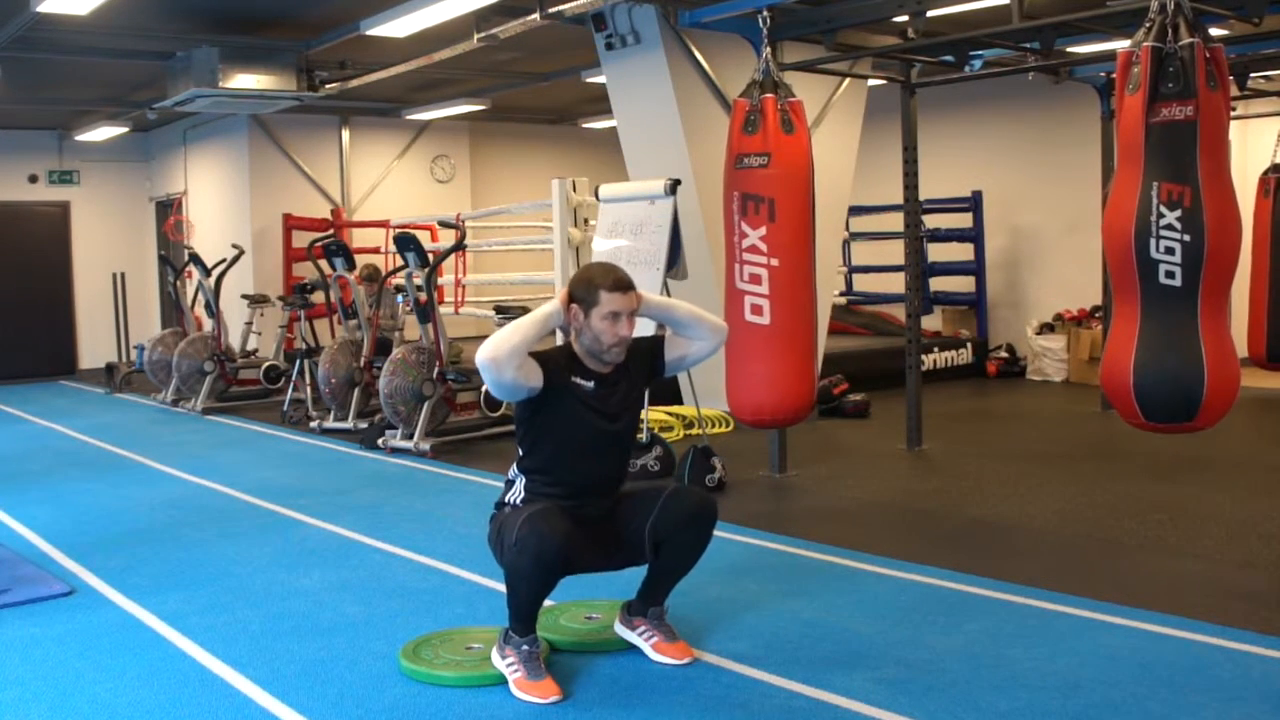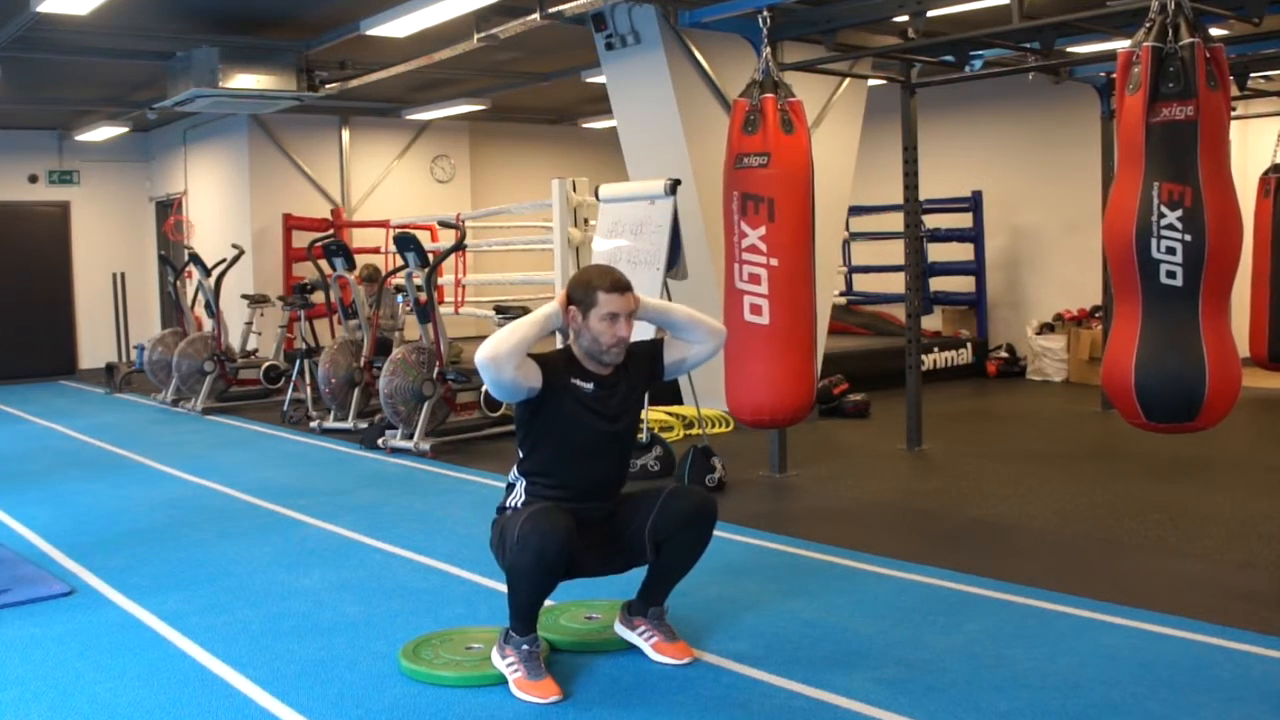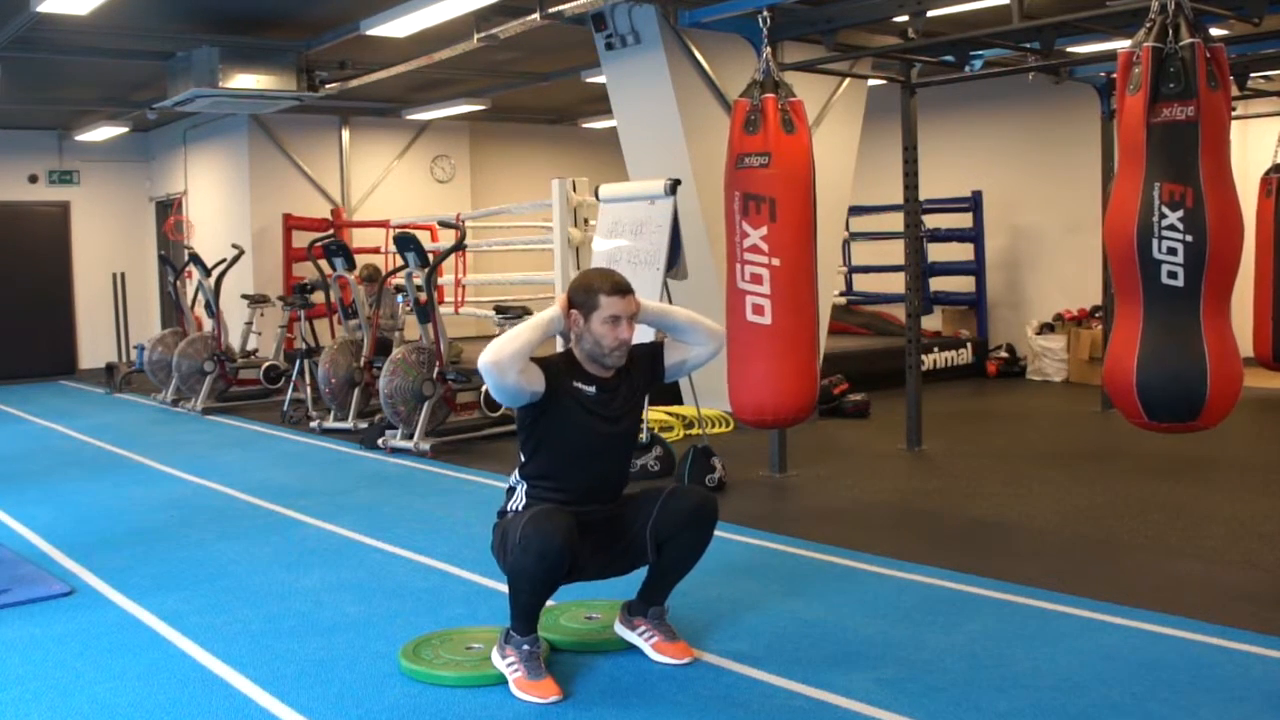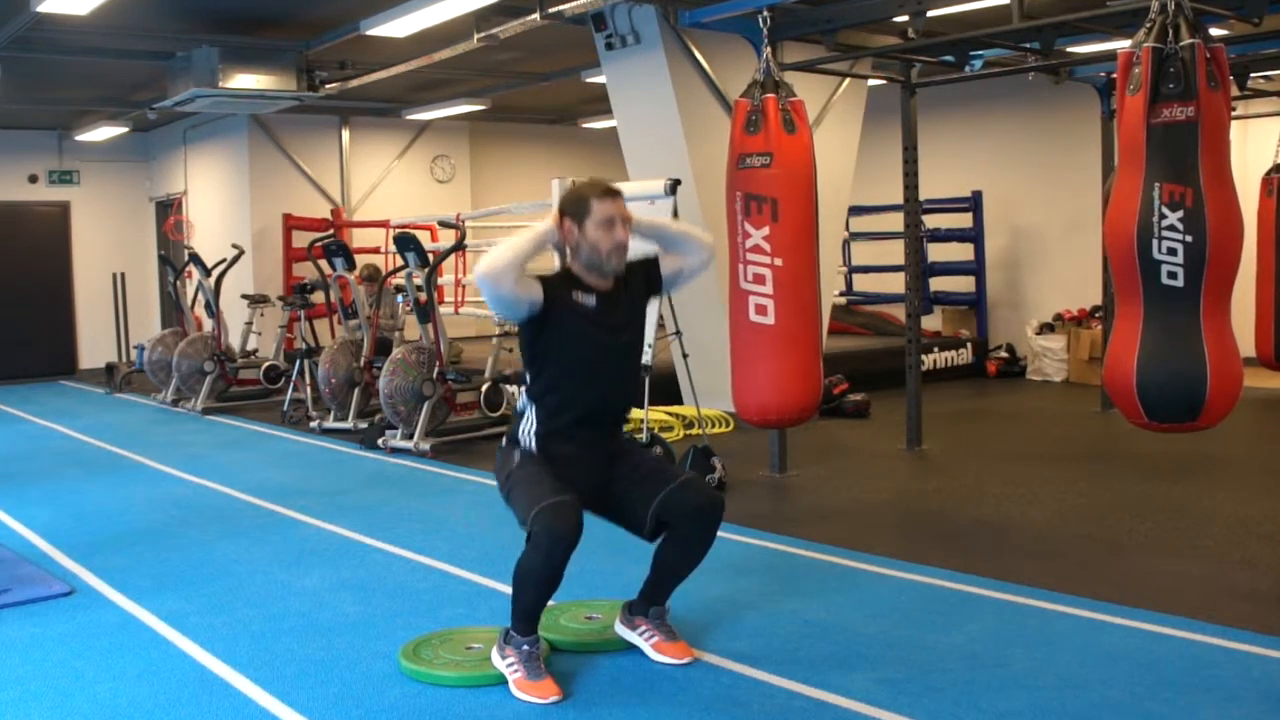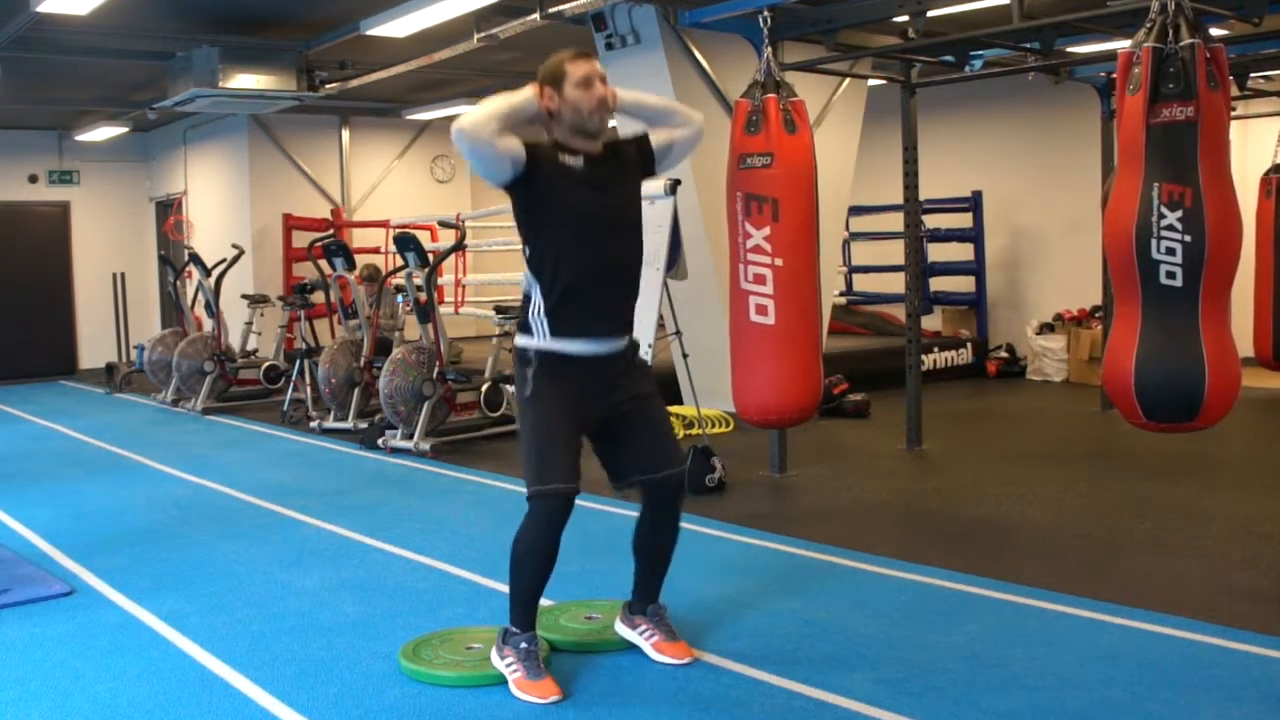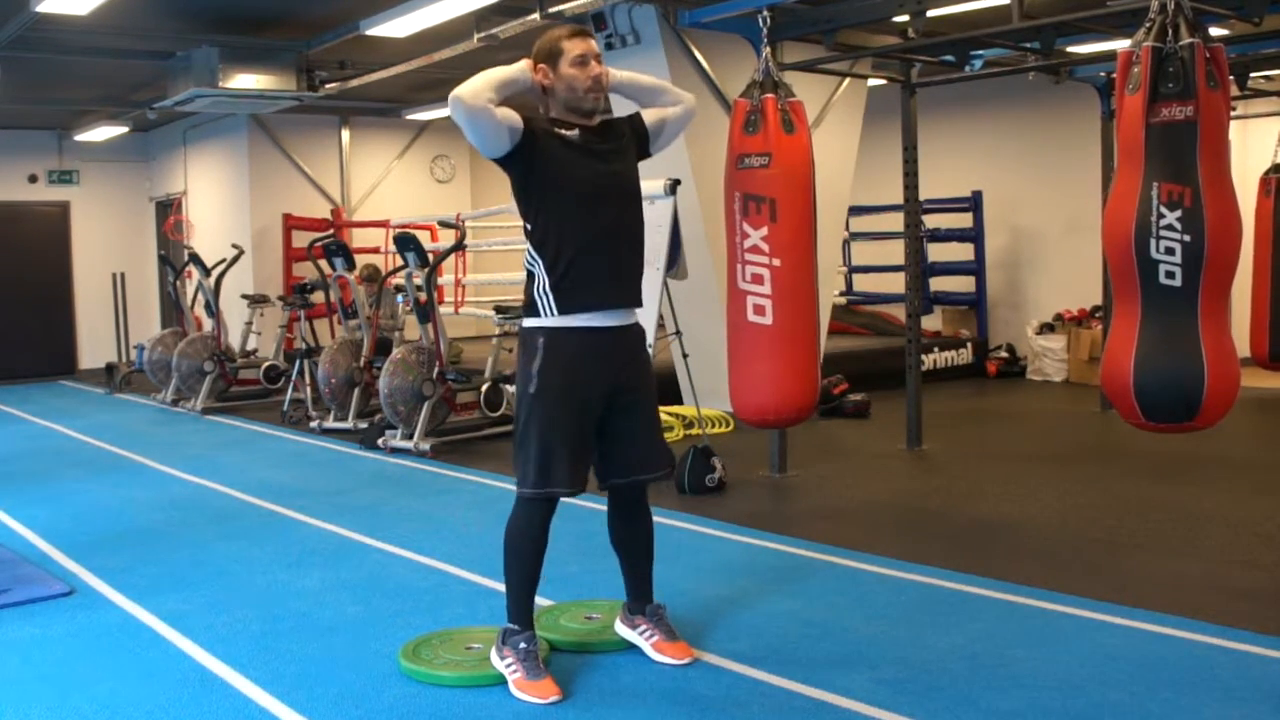
dt=0.4s
person 1, frame 1
left shoulder: (638, 359)
right shoulder: (546, 372)
left elbow: (712, 333)
right elbow: (492, 361)
left wrist: (647, 302)
right wrist: (551, 311)
left hip: (606, 518)
right hip: (532, 520)
left knee: (693, 509)
right knee: (544, 534)
left ankle: (642, 615)
right ankle: (517, 643)
person 1, frame 2
left shoulder: (637, 363)
right shoulder: (546, 374)
left elbow: (711, 337)
right elbow: (490, 360)
left wrist: (644, 306)
right wrist: (549, 313)
left hip: (607, 522)
right hip: (533, 525)
left knee: (694, 508)
right knee: (547, 532)
left ankle: (642, 615)
right ankle: (517, 643)
person 1, frame 3
left shoulder: (639, 366)
right shoulder: (548, 378)
left elbow: (711, 339)
right elbow: (494, 366)
left wrist: (643, 310)
right wrist: (551, 317)
left hip: (607, 522)
right hip: (535, 523)
left knee: (696, 507)
right knee: (550, 534)
left ankle: (643, 614)
right ankle: (517, 643)
person 1, frame 4
left shoulder: (635, 281)
right shoulder: (547, 294)
left elbow: (701, 250)
right elbow: (492, 279)
left wrist: (635, 223)
right wrist: (544, 232)
left hip: (608, 454)
right hip: (537, 456)
left knee: (700, 505)
right knee: (558, 527)
left ankle: (643, 614)
right ankle: (517, 642)
person 1, frame 5
left shoulder: (627, 157)
right shoulder: (535, 164)
left elbow: (693, 124)
right elbow: (468, 133)
left wrist: (621, 99)
right wrist: (526, 98)
left hip: (620, 358)
right hip: (553, 360)
left knee: (666, 486)
right knee: (552, 498)
left ankle: (642, 613)
right ankle: (516, 639)
person 1, frame 6
left shoulder: (622, 135)
right shoulder: (531, 140)
left elbow: (684, 103)
right elbow: (465, 102)
left wrist: (615, 80)
right wrist: (521, 73)
left hip: (624, 334)
right hip: (560, 337)
left knee: (631, 483)
right knee: (540, 490)
left ankle: (639, 611)
right ankle: (516, 639)
